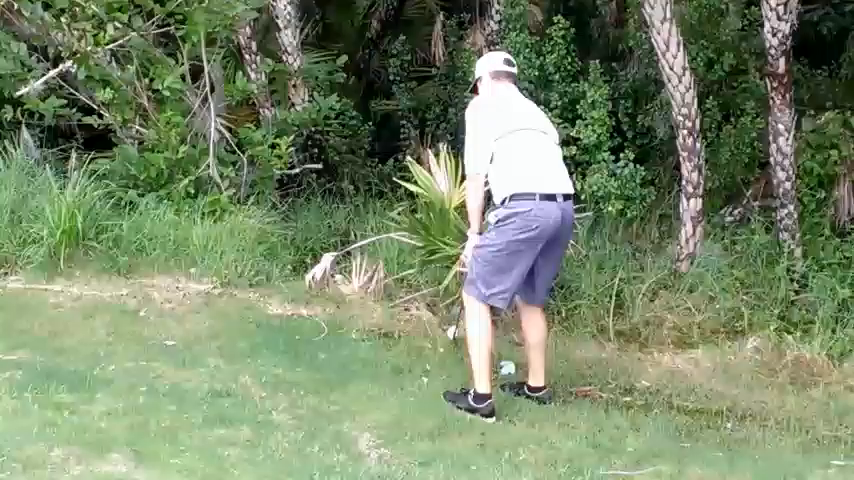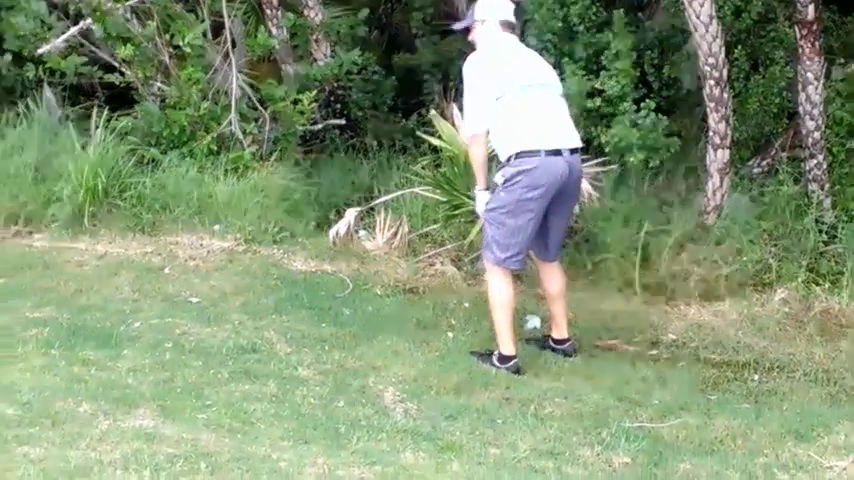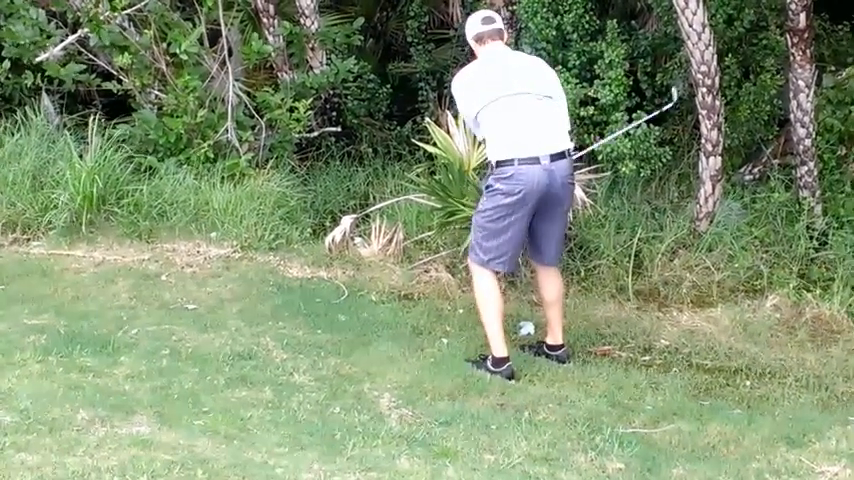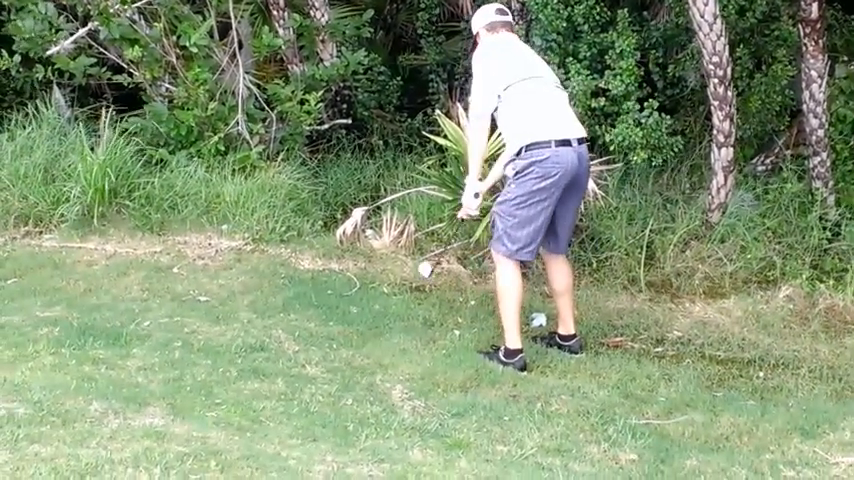
dt=1s
person 1, frame 1
left shoulder: (483, 105)
right shoulder: (534, 111)
left elbow: (476, 175)
left wrist: (473, 234)
left hip: (525, 207)
right hip: (563, 207)
left knee: (476, 296)
right knee: (530, 300)
left ankle: (481, 396)
right ankle: (537, 385)
person 1, frame 2
left shoulder: (481, 60)
right shoulder: (536, 60)
left elbow: (476, 133)
left wrist: (482, 189)
left hip: (530, 163)
right hip: (571, 160)
left knee: (497, 261)
right knee: (547, 254)
left ankle: (505, 356)
right ankle: (561, 338)
person 1, frame 3
left shoulder: (466, 78)
right shoulder: (538, 66)
right elbow: (562, 124)
left hip: (514, 172)
right hip: (560, 166)
left knee: (482, 265)
right knee: (546, 261)
left ankle: (499, 360)
right ankle: (555, 344)
person 1, frame 4
left shoulder: (488, 51)
right shoulder: (532, 58)
left elbow: (480, 120)
left wrist: (473, 182)
right wrist: (487, 185)
left hip: (544, 157)
right hip: (577, 152)
left knee: (505, 253)
right knee: (554, 249)
left ankle: (512, 351)
right ankle: (567, 334)
